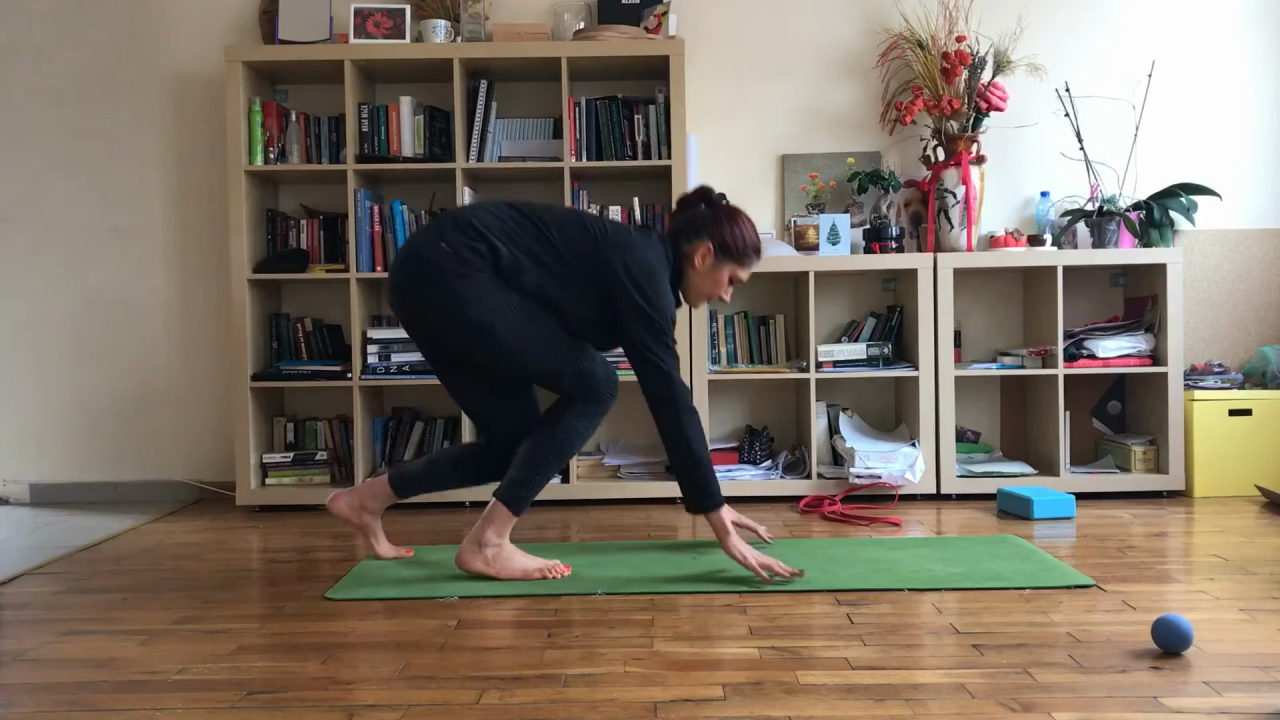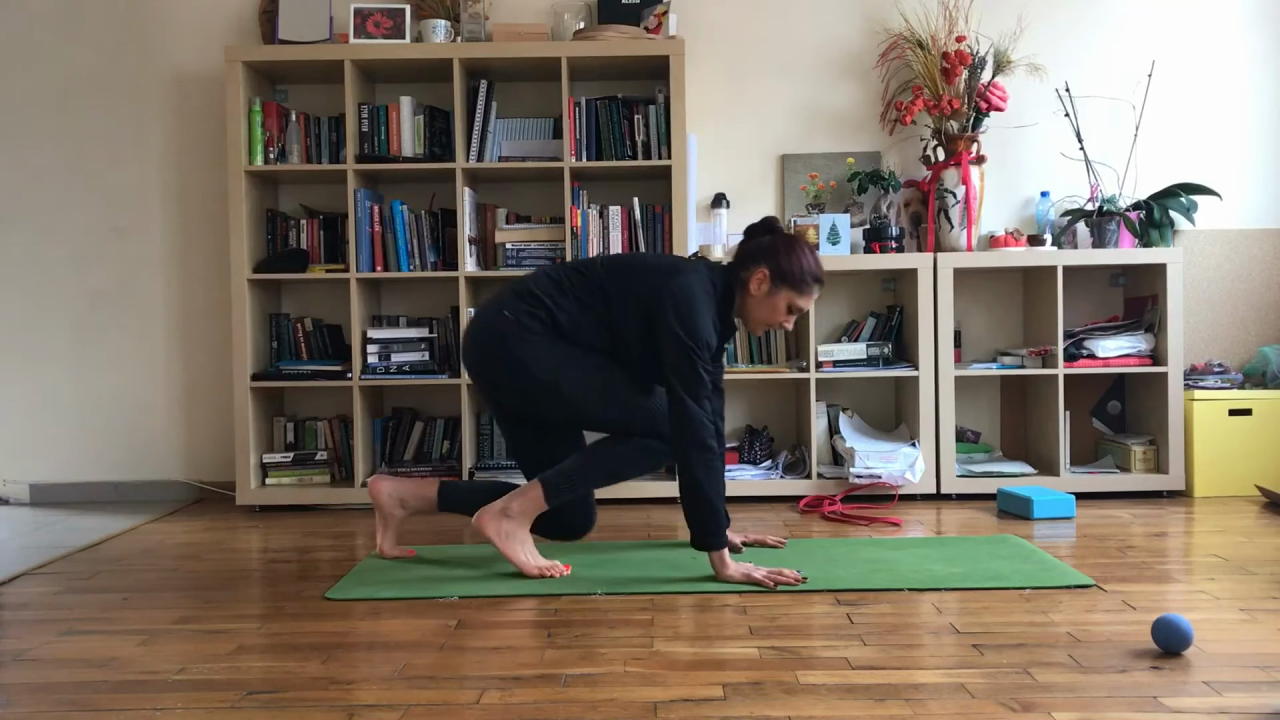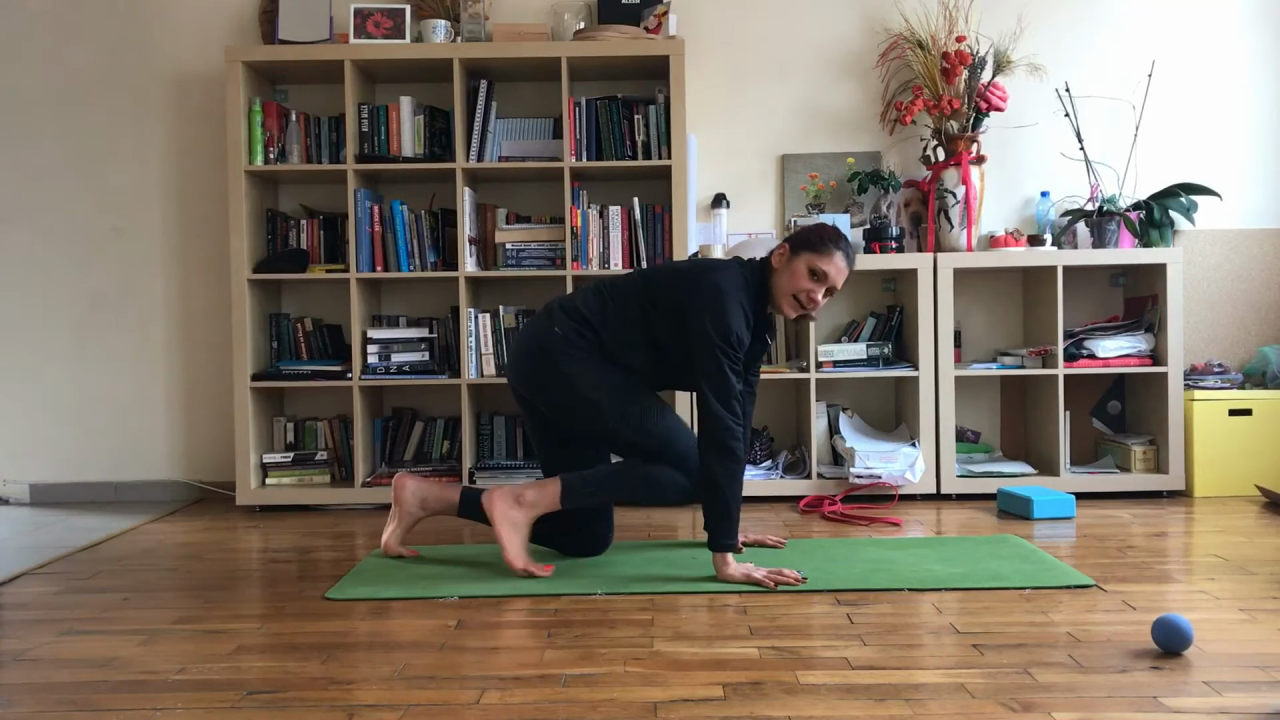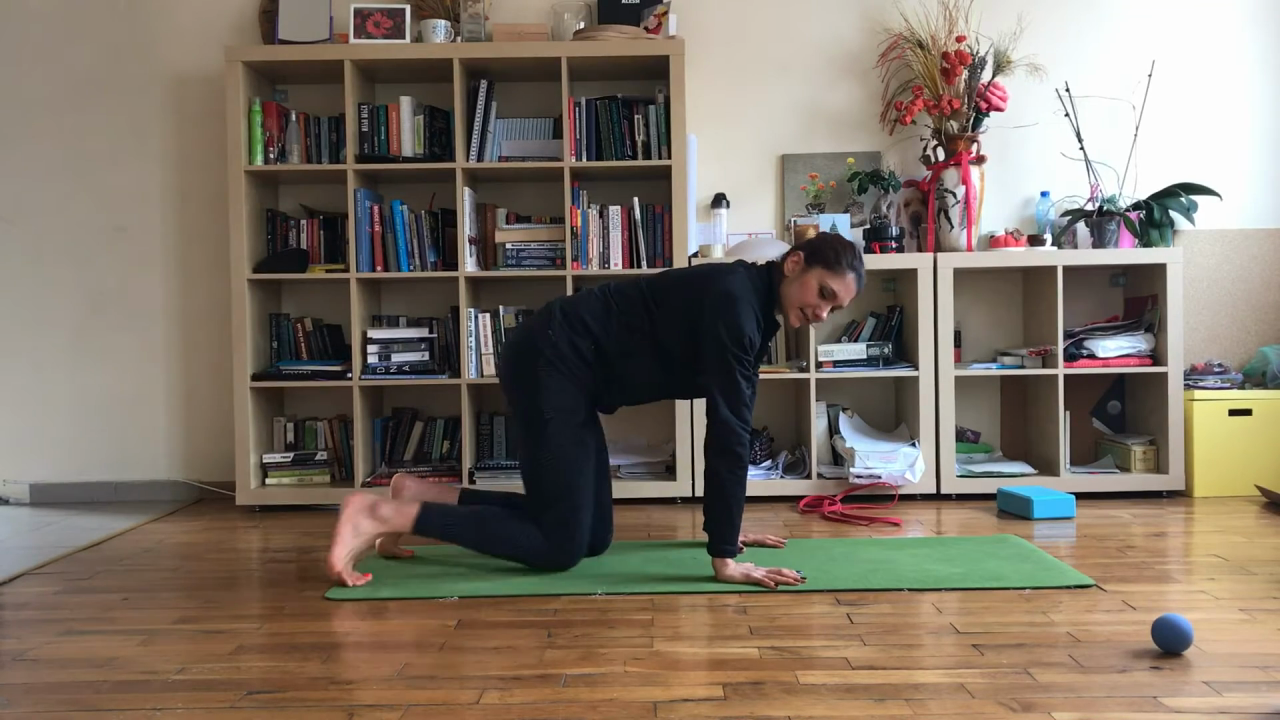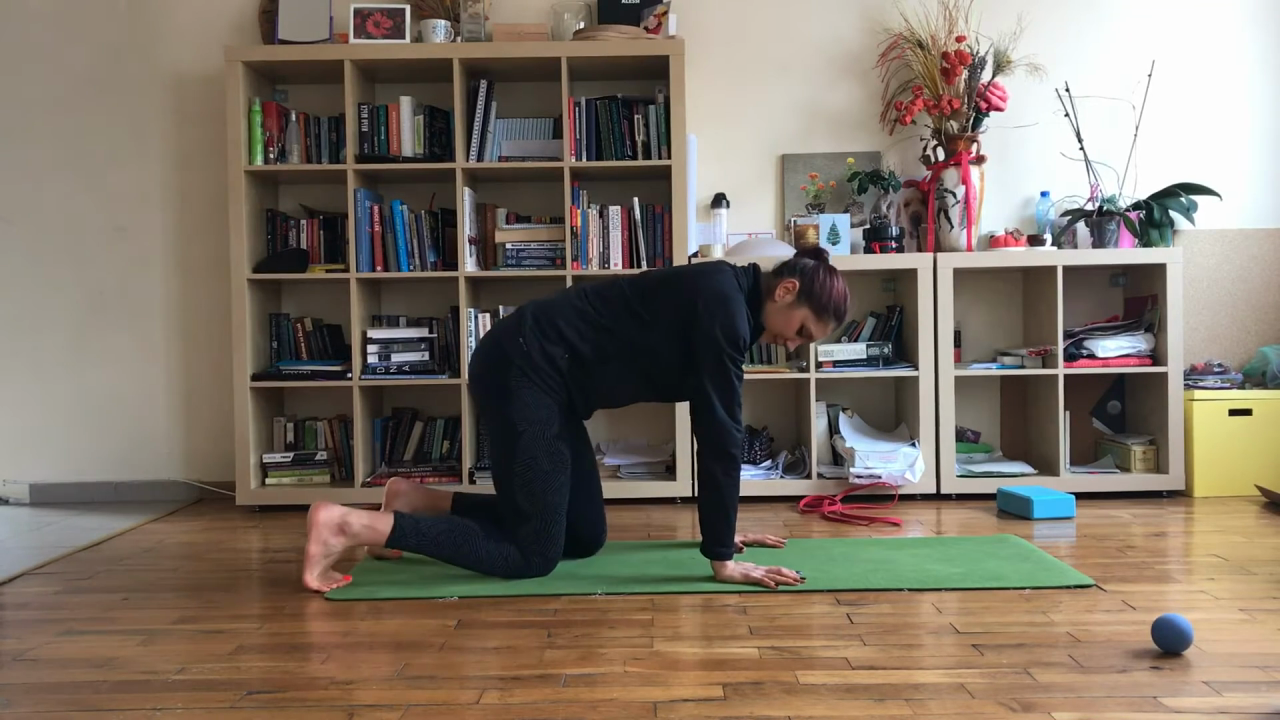
dt=0.4s
person 1, frame 1
left shoulder: (641, 263)
right shoulder: (643, 268)
left elbow: (665, 393)
right elbow: (669, 398)
left wrist: (713, 503)
right wrist: (720, 525)
left hip: (429, 273)
right hip: (448, 269)
left knee: (514, 442)
right knee: (592, 387)
left ankle: (365, 500)
right ankle: (488, 543)
person 1, frame 2
left shoulder: (710, 303)
right shoulder: (690, 296)
left elbow: (706, 419)
right elbow: (692, 430)
left wrist: (718, 526)
right wrist: (720, 557)
left hip: (513, 343)
right hip: (511, 337)
left knee: (569, 518)
right knee: (662, 427)
left ankle: (402, 495)
right ankle: (510, 516)
person 1, frame 3
left shoulder: (754, 313)
right shoulder: (724, 294)
left elbow: (735, 420)
right elbow: (719, 424)
left wrist: (726, 527)
right wrist: (724, 557)
left hip: (559, 361)
right hip: (556, 353)
left knee: (586, 537)
right knee: (689, 470)
left ankle: (425, 496)
right ankle: (522, 500)
person 1, frame 4
left shoulder: (756, 315)
right shoulder: (735, 299)
left elbow: (731, 427)
right elbow: (727, 432)
left wrist: (726, 527)
right wrist: (724, 558)
left hip: (562, 368)
right hip: (550, 361)
left knee: (590, 536)
right knee: (559, 545)
left ankle: (421, 494)
right ankle: (379, 513)
person 1, frame 5
left shoulder: (730, 305)
right shoulder: (724, 301)
left elbow: (713, 424)
right elbow: (720, 432)
left wrist: (723, 530)
right wrist: (722, 558)
left hip: (536, 371)
right hip: (521, 369)
left knee: (585, 536)
right knee: (533, 555)
left ankle: (416, 500)
right ankle: (345, 525)
